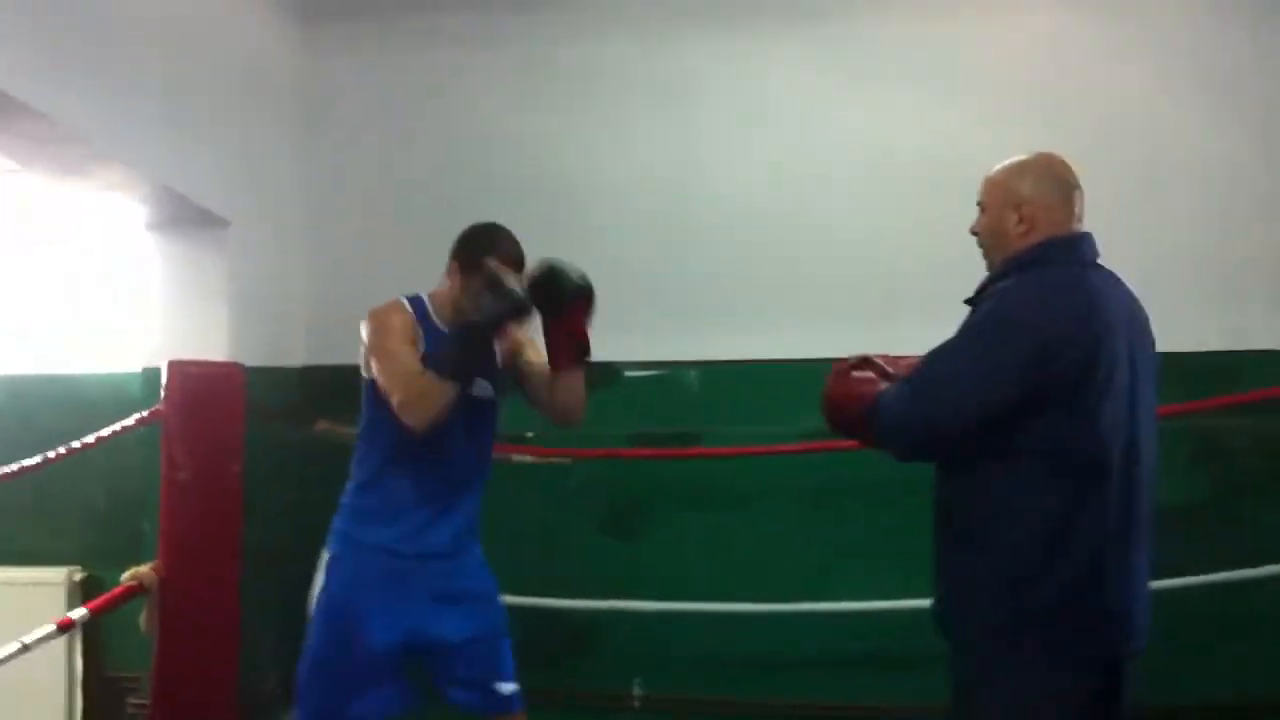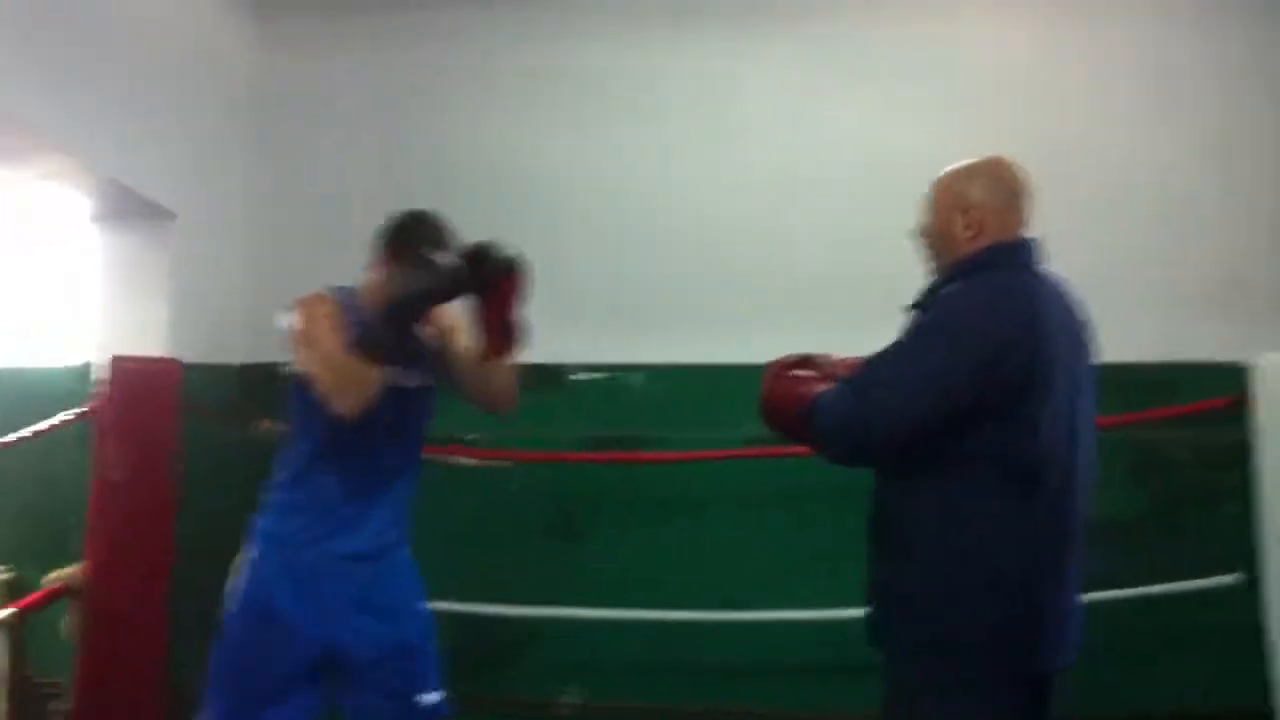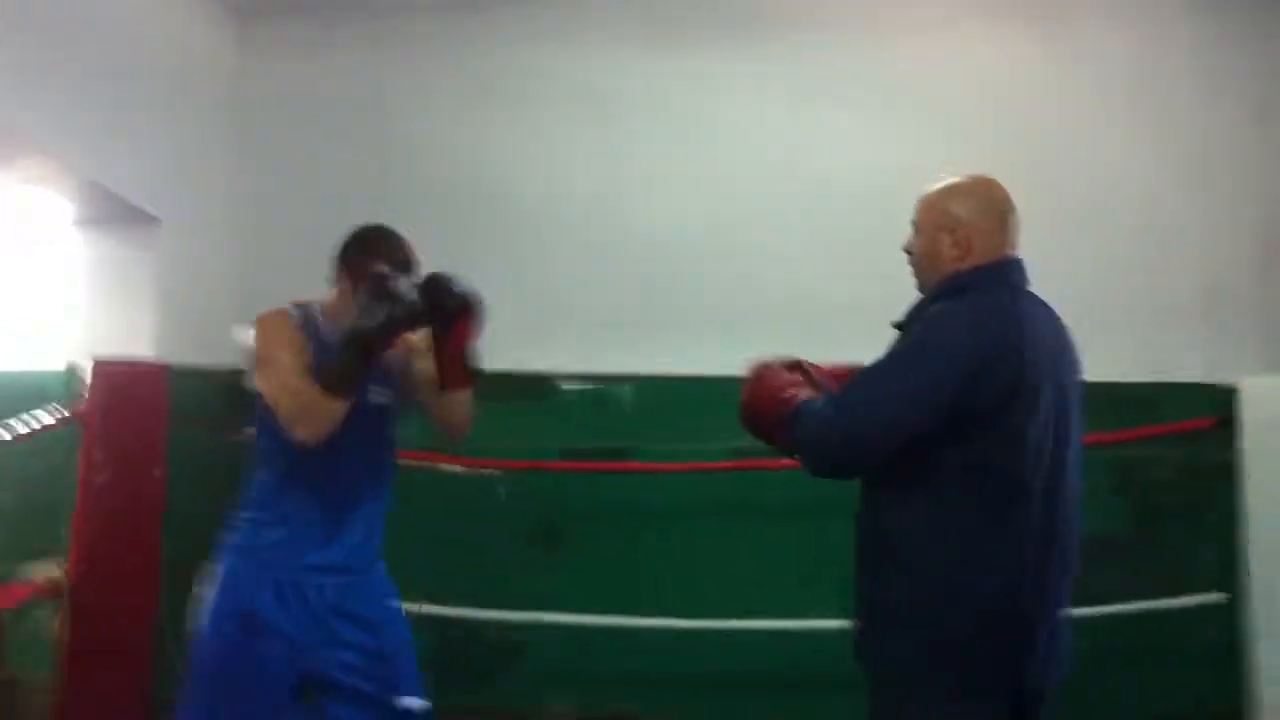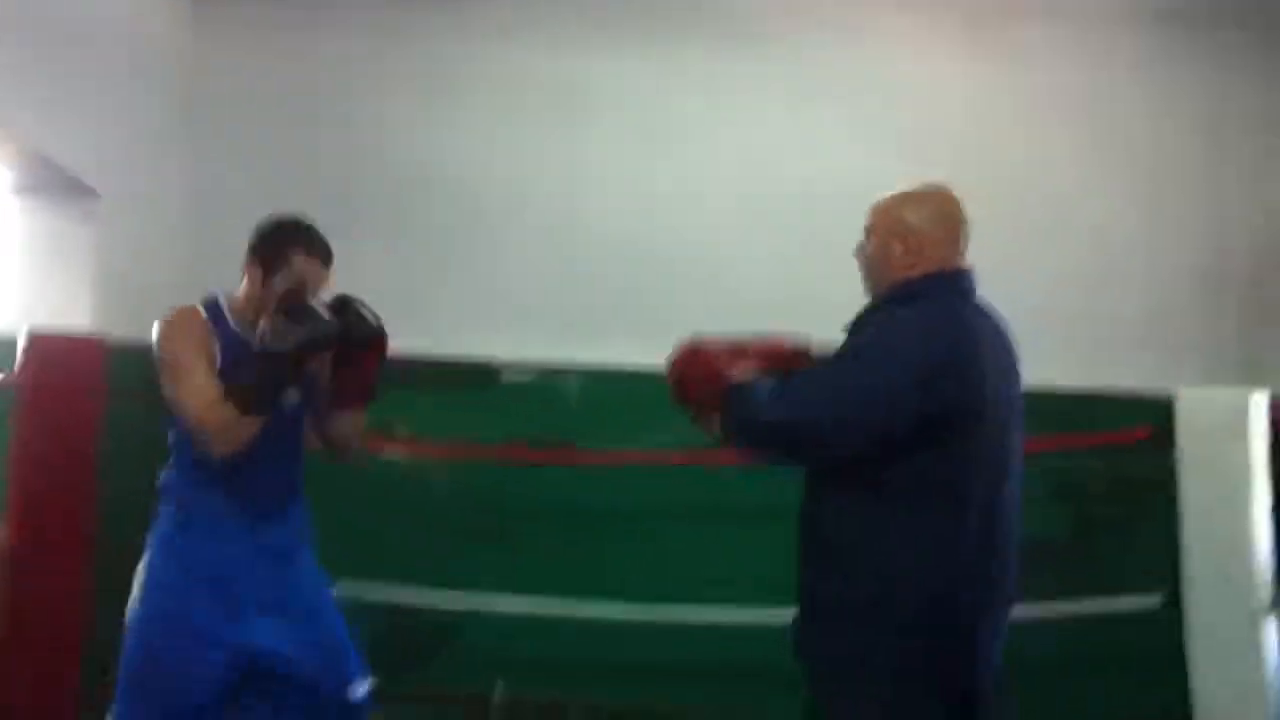
dt=0.1s
person 1, frame 1
left shoulder: (1029, 304)
right shoulder: (1113, 298)
left elbow: (925, 419)
left wrist: (869, 400)
right wrist: (917, 380)
left hip: (1026, 592)
right hip: (1095, 577)
person 1, frame 2
left shoulder: (974, 310)
right shoulder: (1051, 305)
left elbow: (864, 424)
left wrist: (810, 399)
right wrist: (850, 381)
left hip: (959, 600)
right hip: (1027, 586)
person 1, frame 3
left shoulder: (959, 330)
right shoulder: (1038, 324)
left elbow: (848, 437)
left wrist: (791, 404)
right wrist: (835, 389)
left hip: (946, 615)
right hip: (1013, 602)
person 1, frame 4
left shoulder: (917, 336)
right shoulder: (979, 330)
left elbow: (798, 427)
left wrist: (739, 392)
right wrist: (776, 385)
left hip: (889, 613)
right hip: (955, 595)
person 2, frame 1
left shoulder: (507, 336)
right shoulder: (393, 322)
left elbow: (567, 413)
right elbow: (416, 411)
left wrist: (568, 331)
right wrist: (471, 337)
left hip: (453, 551)
right hip: (372, 544)
person 2, frame 2
left shoulder: (439, 326)
right shoulder: (322, 313)
left elbow: (499, 399)
right elbow: (346, 397)
left wrist: (499, 311)
right wrist: (401, 315)
left hip: (379, 554)
right hip: (294, 544)
person 2, frame 3
left shoulder: (403, 343)
right shoulder: (279, 332)
left elbow: (453, 426)
right elbow: (305, 426)
left wrist: (453, 339)
right wrist: (360, 347)
left hip: (353, 567)
right hip: (267, 562)
person 2, frame 4
left shoulder: (311, 334)
right shoulder: (188, 330)
left elbow: (343, 442)
right elbow: (217, 437)
left wrist: (355, 371)
right wrist: (274, 365)
left hip: (280, 557)
right hip: (191, 557)
